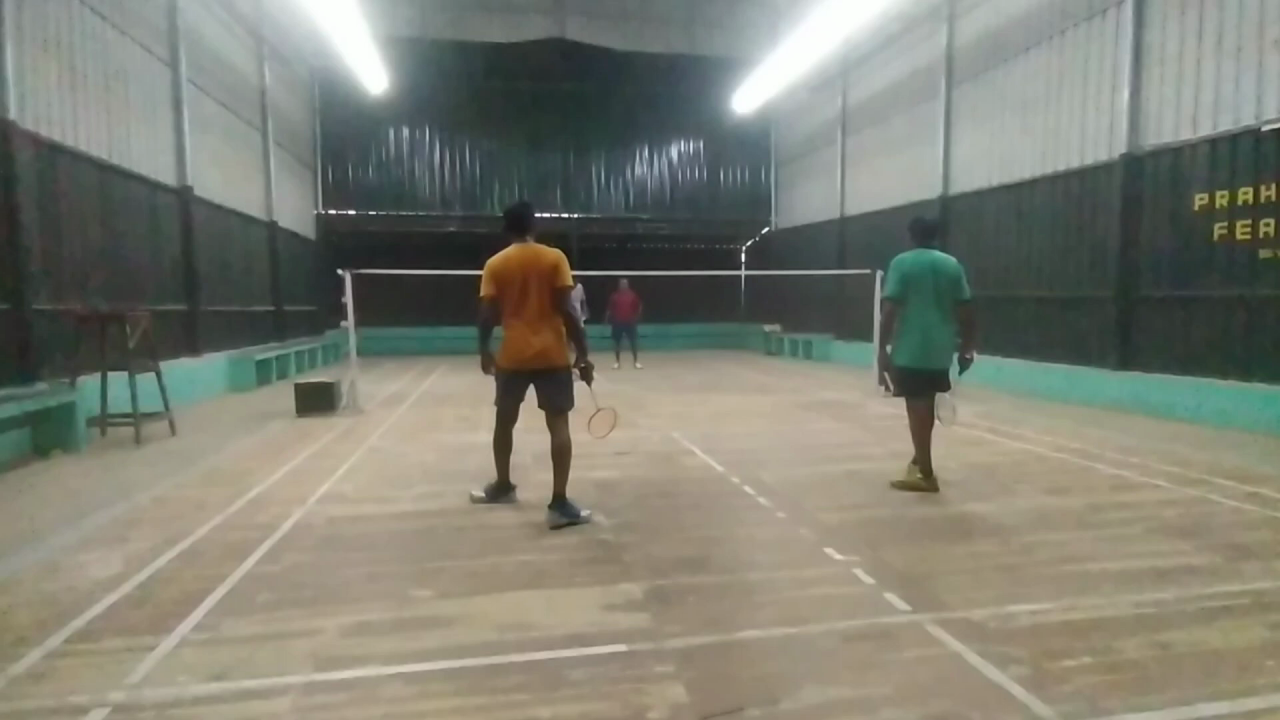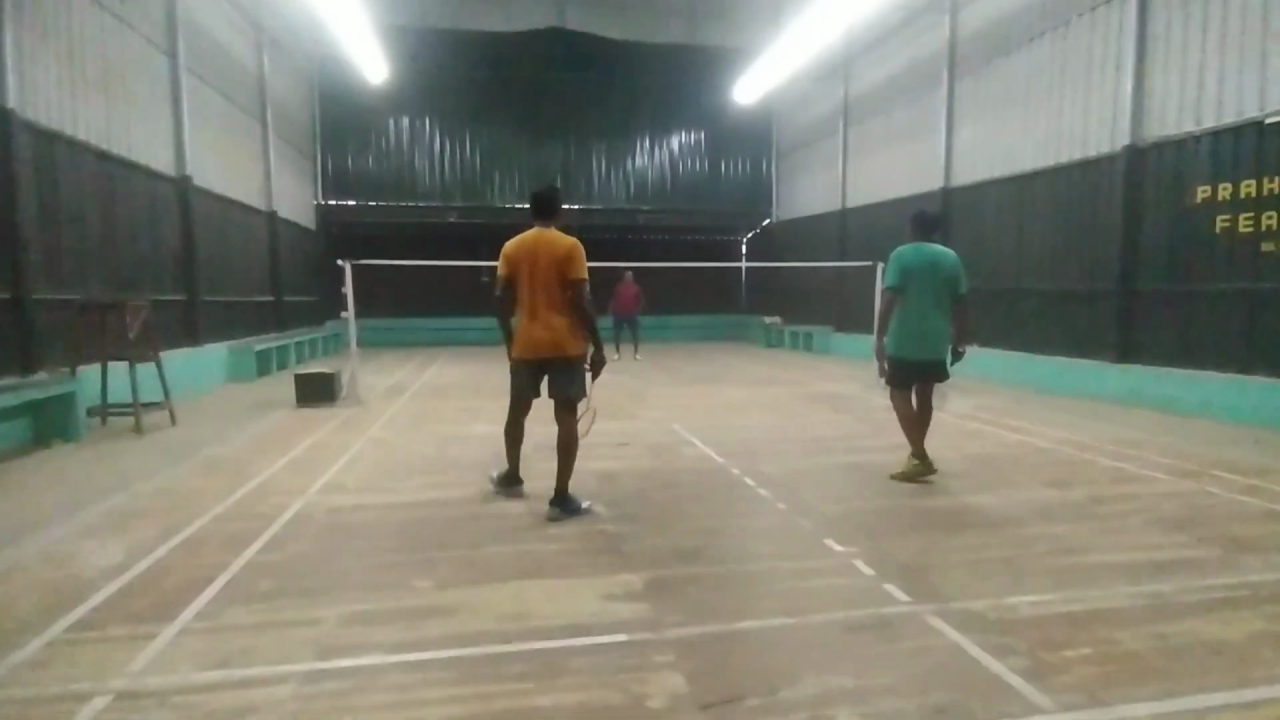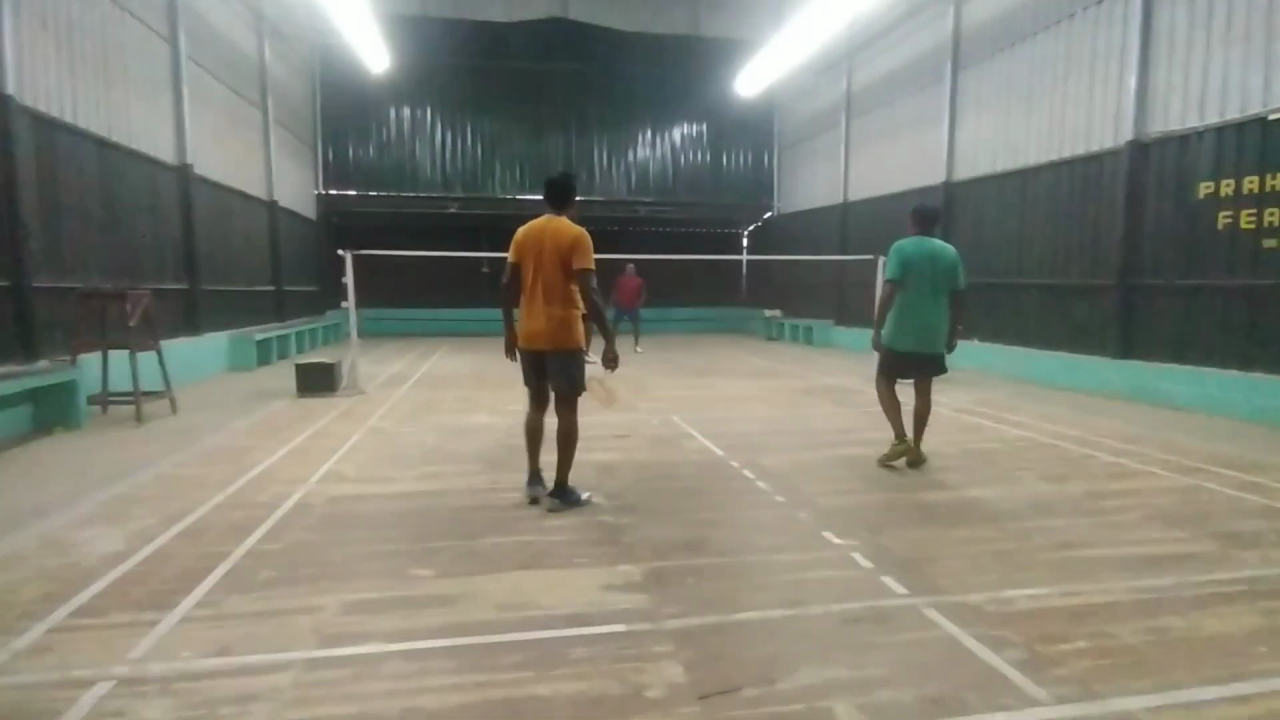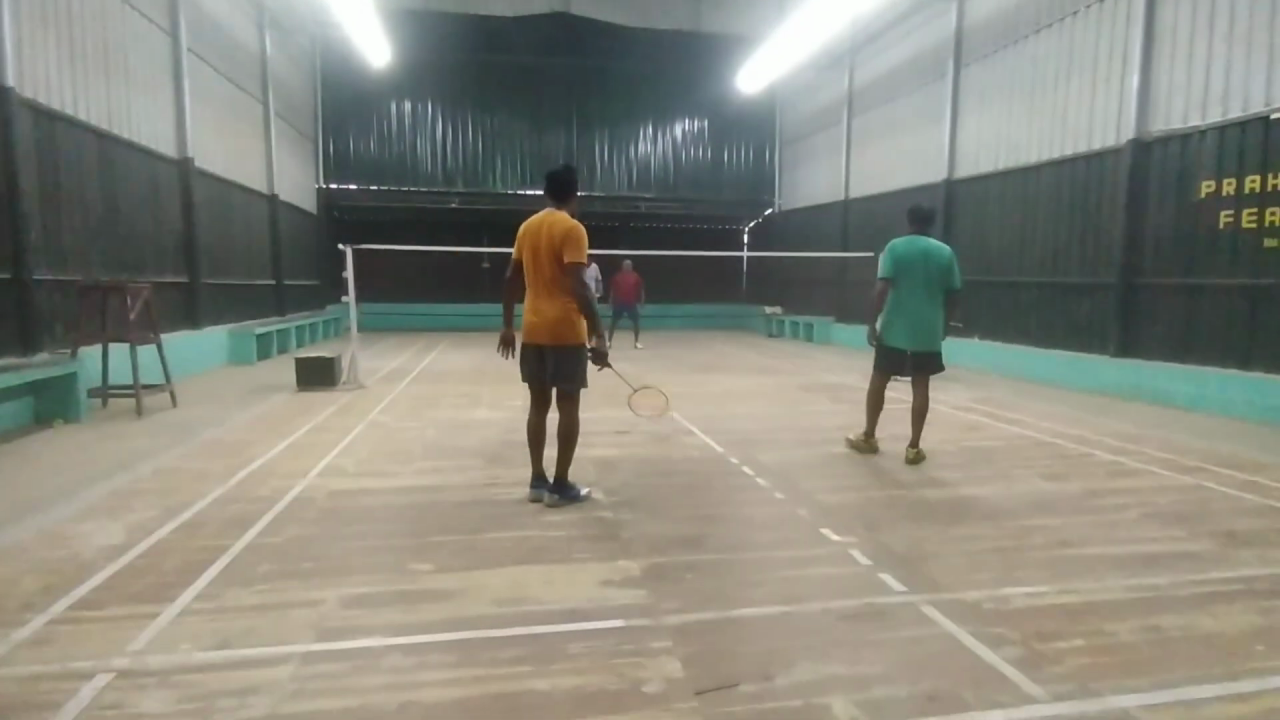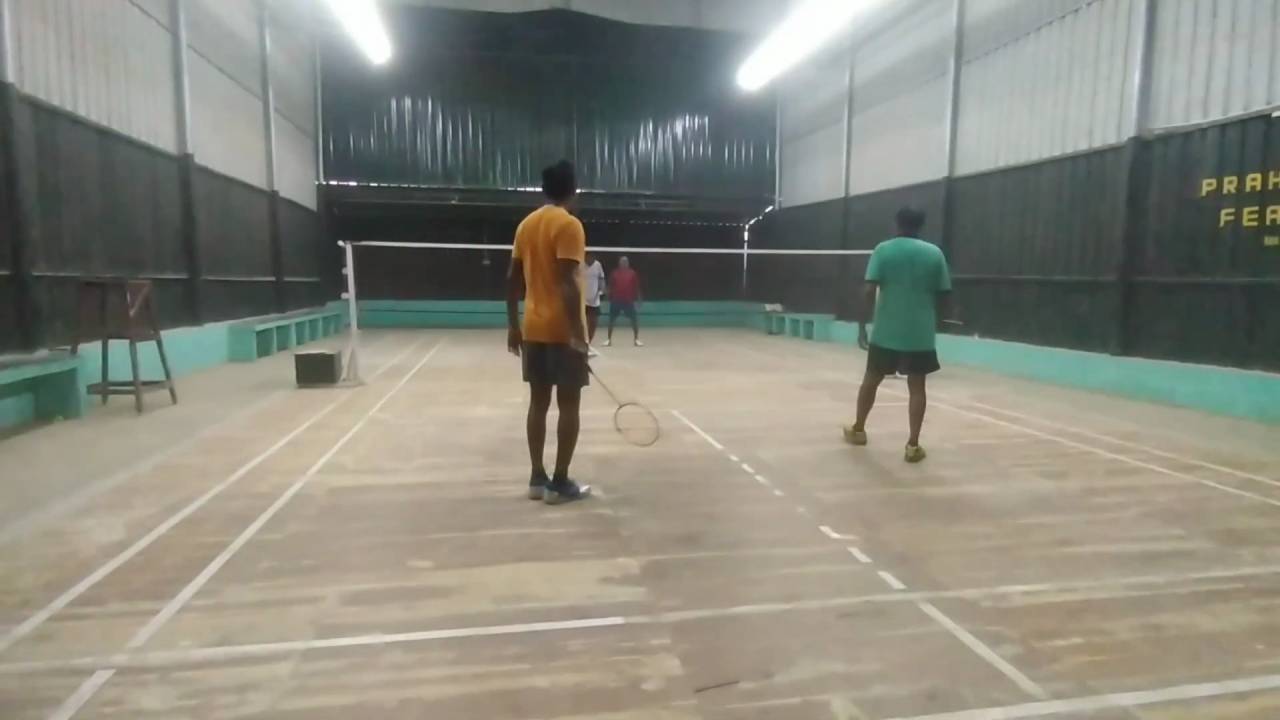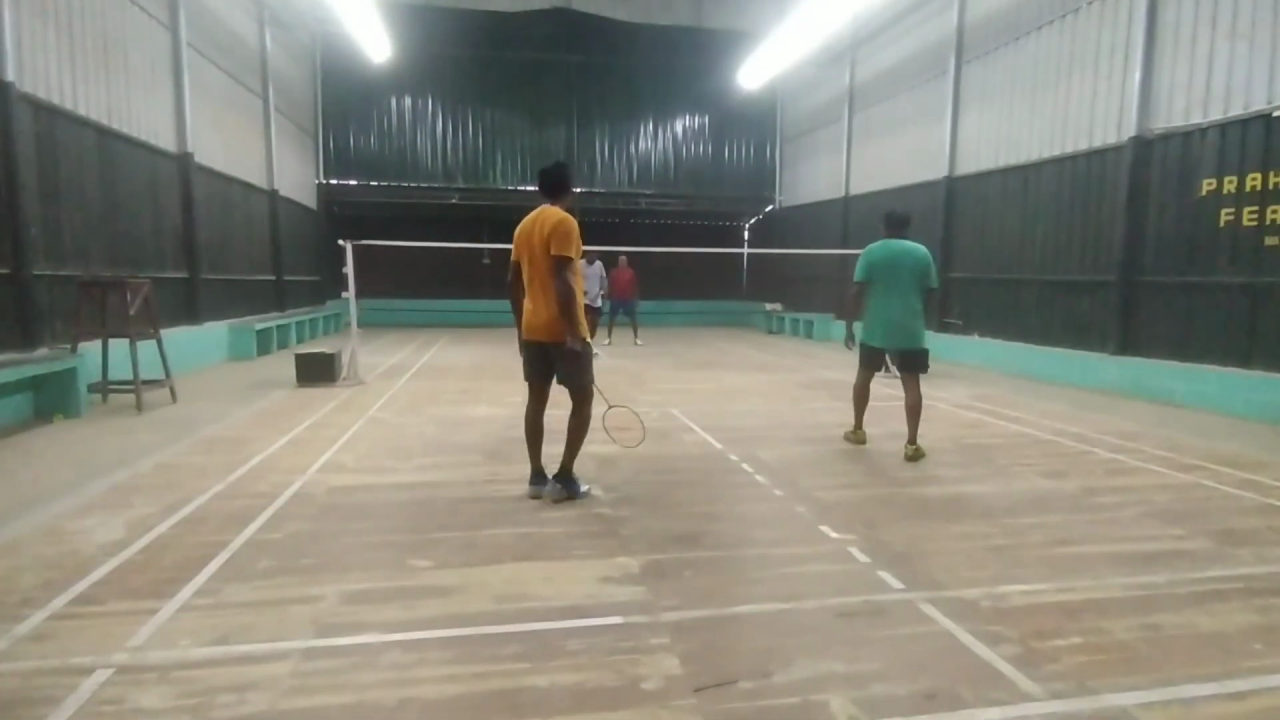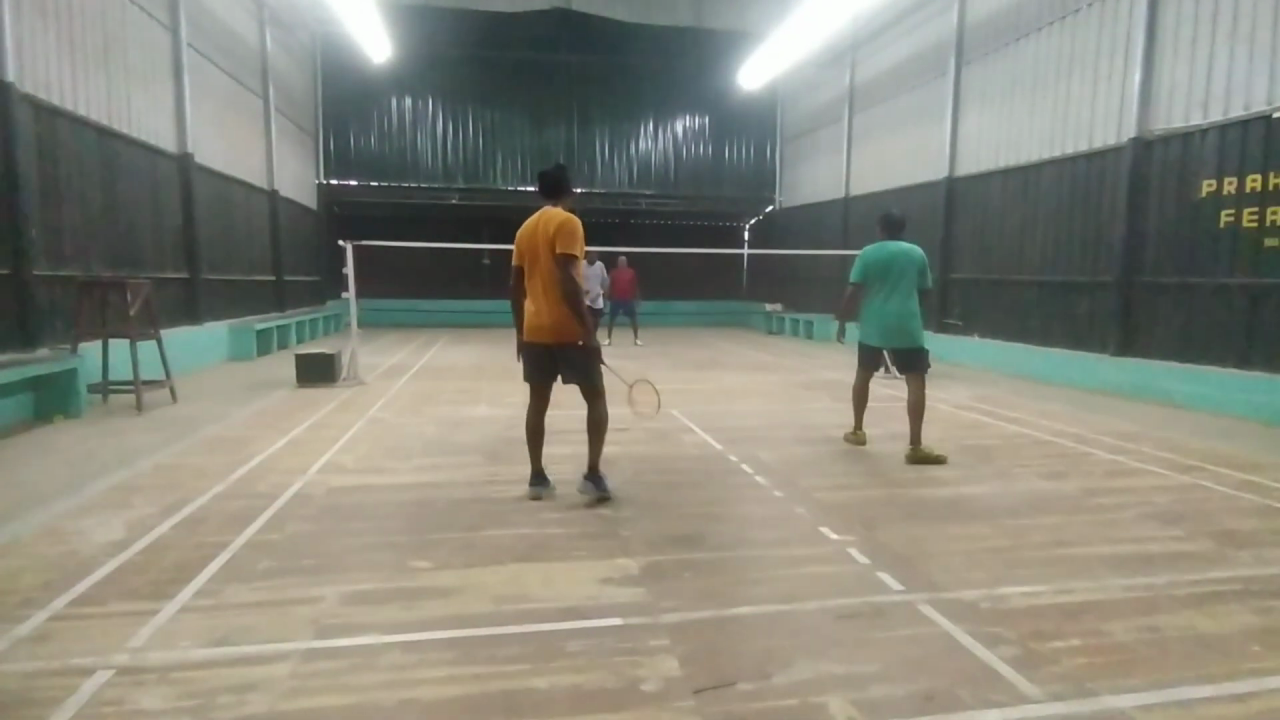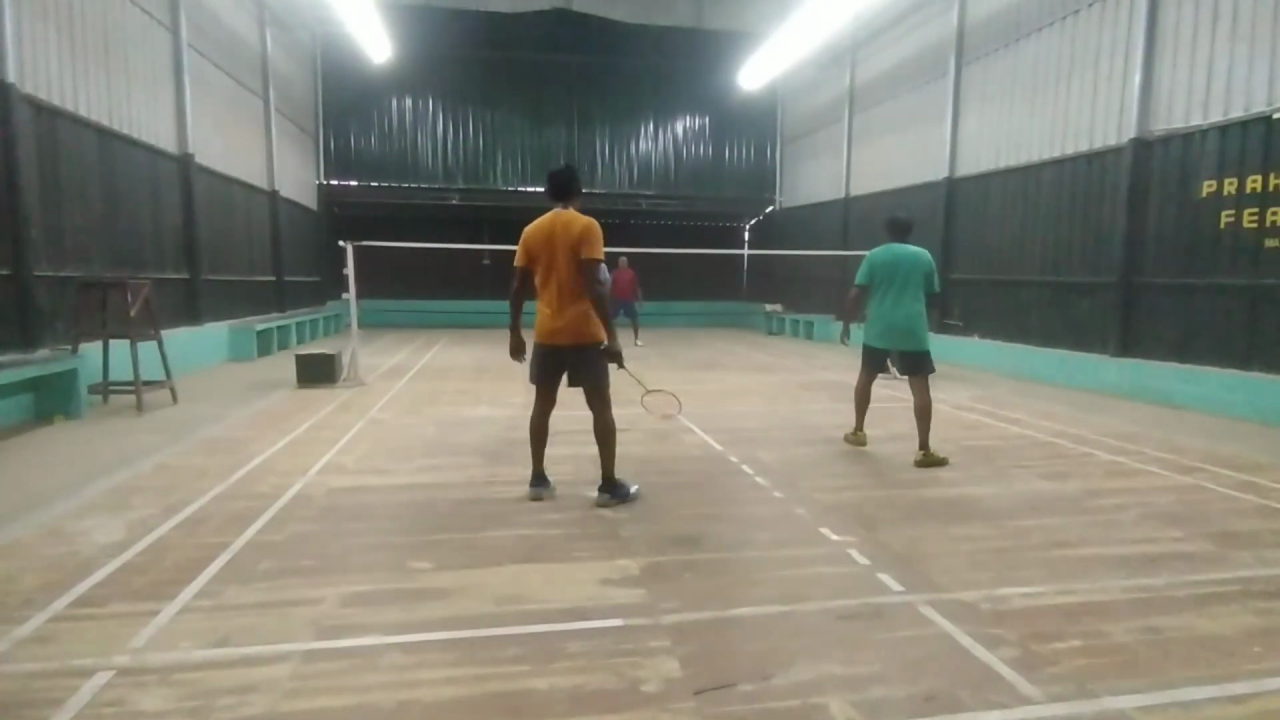
dt=0.2s
person 1, frame 1
left shoulder: (495, 265)
right shoulder: (554, 259)
left elbow: (487, 316)
right elbow: (567, 311)
left wrist: (484, 352)
right wrist: (582, 355)
left hip: (511, 357)
right hip: (552, 356)
left knee: (504, 422)
right knee: (559, 426)
left ankle: (503, 486)
right ankle: (559, 504)
person 1, frame 2
left shoulder: (512, 247)
right shoulder: (570, 246)
left elbow: (501, 300)
right elbow: (581, 302)
left wrist: (510, 338)
right wrist: (597, 347)
left hip: (525, 346)
right hip: (564, 346)
left knee: (517, 411)
right knee: (567, 418)
left ankle: (512, 476)
right ankle: (560, 499)
person 1, frame 3
left shoulder: (523, 233)
right shoulder: (576, 236)
left elbow: (508, 286)
right elbow: (588, 293)
left wrist: (510, 329)
right wrist: (609, 341)
left hip: (529, 336)
right hip: (563, 336)
left knee: (536, 406)
right knee: (566, 410)
left ankle: (534, 479)
right ankle: (560, 490)
person 1, frame 4
left shoulder: (527, 227)
right shoulder: (572, 228)
left elbow: (511, 280)
right elbow: (578, 286)
left wrist: (508, 325)
right wrist: (598, 337)
left hip: (532, 331)
right hip: (564, 333)
left knee: (538, 405)
right knee: (567, 406)
left ankle: (538, 481)
right ankle: (559, 486)
person 1, frame 5
left shoulder: (526, 224)
right shoulder: (569, 224)
left elbow: (513, 279)
right elbow: (567, 283)
left wrist: (513, 324)
right wrist: (578, 336)
left hip: (532, 329)
right hip: (562, 331)
left knee: (538, 402)
right knee: (569, 405)
left ankle: (538, 478)
right ankle: (559, 482)
person 1, frame 6
left shoulder: (525, 225)
right shoulder: (564, 222)
left elbow: (514, 282)
right elbow: (562, 281)
left wrist: (521, 326)
right wrist: (575, 332)
left hip: (532, 329)
right hip: (562, 330)
left knee: (536, 400)
right knee: (582, 399)
left ankle: (537, 477)
right ankle: (564, 475)
person 1, frame 7
left shoulder: (526, 228)
right shoulder: (568, 222)
left elbow: (517, 286)
right elbow: (568, 280)
left wrist: (522, 331)
right wrist: (588, 330)
left hip: (535, 330)
right hip: (569, 329)
left knee: (538, 403)
right knee: (596, 399)
left ankle: (538, 478)
right ankle: (592, 476)
person 1, frame 8
left shoulder: (531, 231)
right shoulder: (587, 227)
left elbow: (518, 287)
right elbow: (594, 284)
left wrist: (515, 331)
right wrist: (612, 335)
left hip: (546, 334)
right hip: (584, 332)
left knee: (543, 404)
right knee: (600, 406)
left ankle: (538, 479)
right ankle: (609, 484)
person 2, frame 1
left shoulder: (901, 263)
right shoulder: (952, 265)
left elbow: (890, 309)
right elbow: (965, 310)
left wrist: (883, 349)
right wrist: (967, 347)
left hip: (909, 349)
right hip: (940, 349)
left knee: (917, 408)
right knee: (926, 406)
left ankle: (926, 474)
right ankle: (918, 462)
person 2, frame 2
left shoulder: (901, 255)
right shoulder: (951, 258)
left elbow: (889, 299)
right elbow: (960, 304)
left wrist: (880, 338)
right wrist: (959, 342)
left hip: (904, 341)
right hip: (936, 342)
left knee: (901, 397)
right knee: (924, 396)
left ankle: (920, 457)
right ankle: (918, 455)
person 2, frame 3
left shoulder: (901, 248)
right shoulder: (950, 253)
left elbow: (889, 292)
right elbow: (957, 298)
left wrist: (877, 329)
right wrist: (952, 333)
left hip: (900, 333)
right hip: (933, 335)
left knee: (884, 384)
right knee: (923, 390)
left ankle: (902, 441)
right ankle: (916, 448)
person 2, frame 4
left shoulder: (895, 247)
right shoulder: (945, 252)
left elbow: (882, 289)
right elbow: (953, 296)
left wrist: (873, 324)
right wrist: (944, 325)
left hip: (895, 330)
right hip: (929, 332)
left knee: (878, 381)
right knee: (920, 387)
left ankle: (869, 437)
right ankle: (914, 447)
person 2, frame 5
left shoulder: (883, 250)
right shoulder: (934, 253)
left elbow: (870, 292)
right elbow: (944, 297)
left wrist: (862, 326)
right wrist: (934, 323)
left hip: (886, 330)
right hip: (921, 332)
left knee: (871, 380)
right knee: (917, 386)
left ankle: (857, 430)
right ankle: (913, 445)
person 2, frame 6
left shoulder: (871, 252)
right shoulder: (921, 253)
left elbow: (857, 292)
right elbow: (929, 293)
left wrist: (849, 326)
left hip: (875, 328)
right hip: (910, 330)
left knee: (864, 377)
right knee: (912, 384)
left ankle: (857, 430)
right ankle: (911, 444)
person 2, frame 7
left shoulder: (867, 254)
right shoulder: (917, 254)
left elbow: (852, 293)
right elbow: (923, 293)
left wrist: (841, 322)
left hip: (872, 328)
right hip: (907, 328)
left knee: (863, 376)
right knee: (916, 384)
left ankle: (858, 431)
right ankle: (915, 446)
person 2, frame 8
left shoulder: (874, 256)
right shoulder: (924, 257)
left elbow: (856, 295)
right elbow: (932, 298)
left wrist: (846, 324)
left hip: (878, 330)
right hip: (913, 331)
left knee: (866, 378)
right knee: (920, 387)
left ankle: (858, 432)
right ankle: (924, 450)
